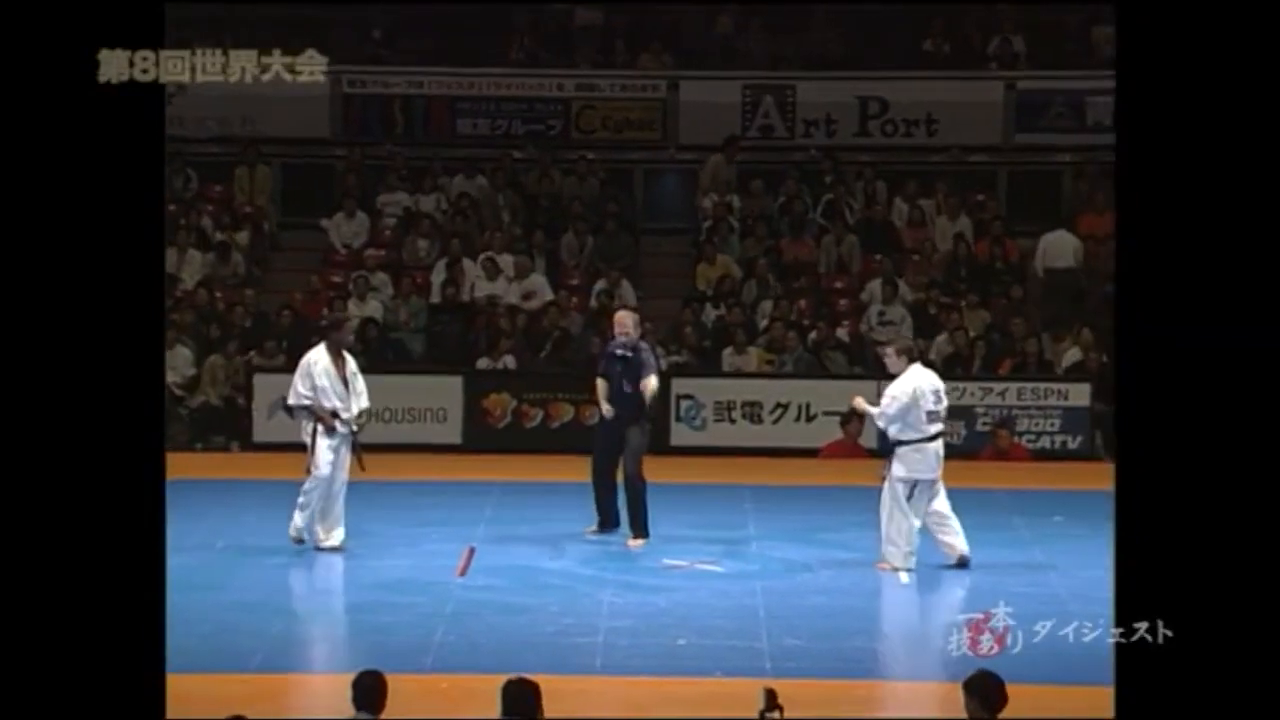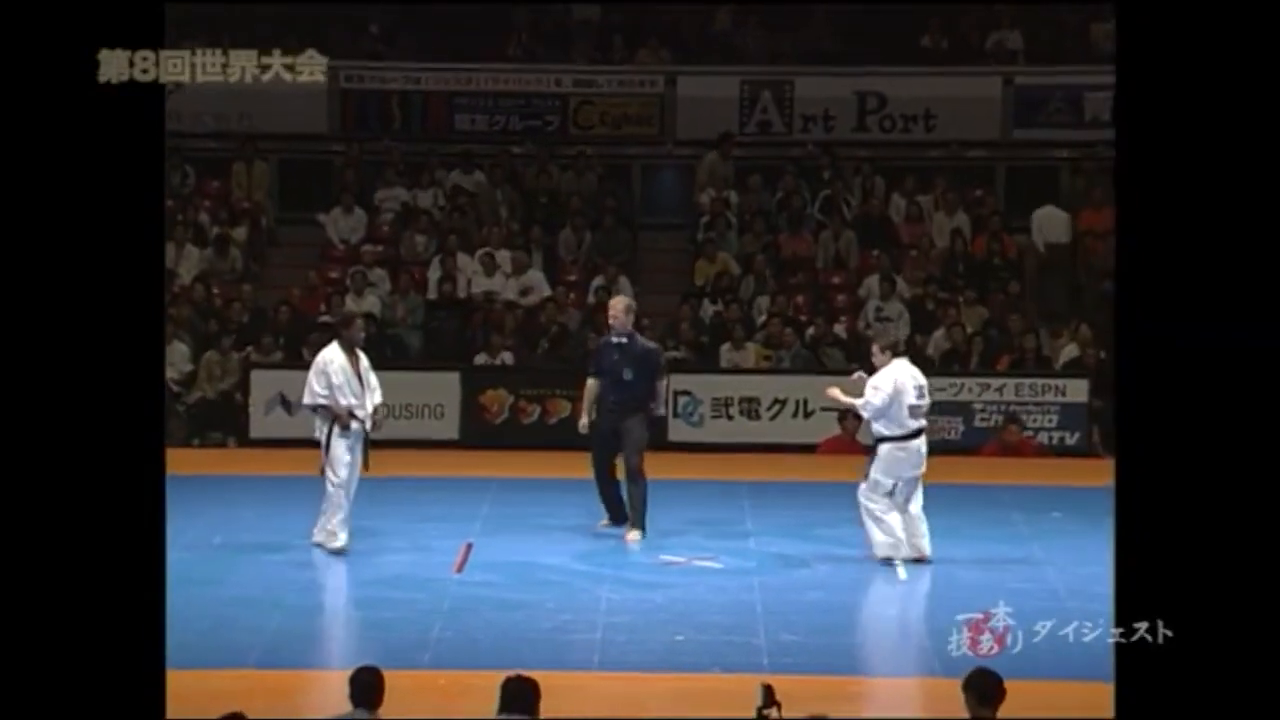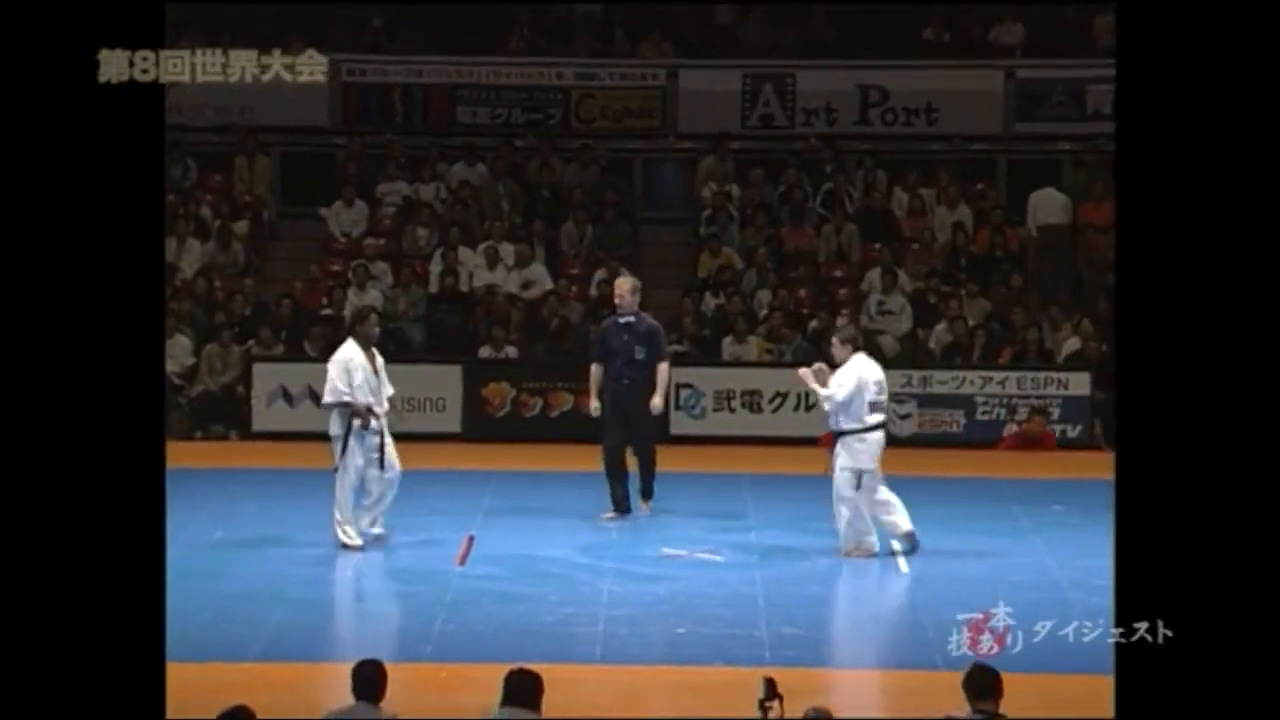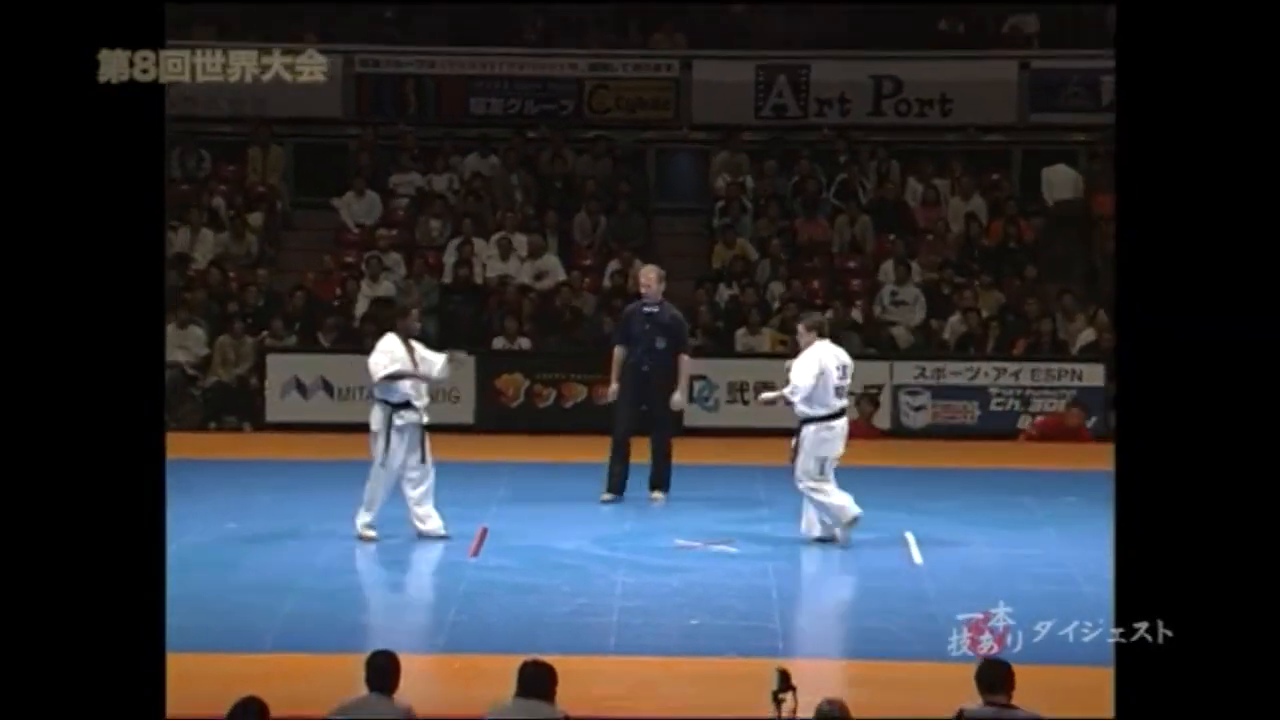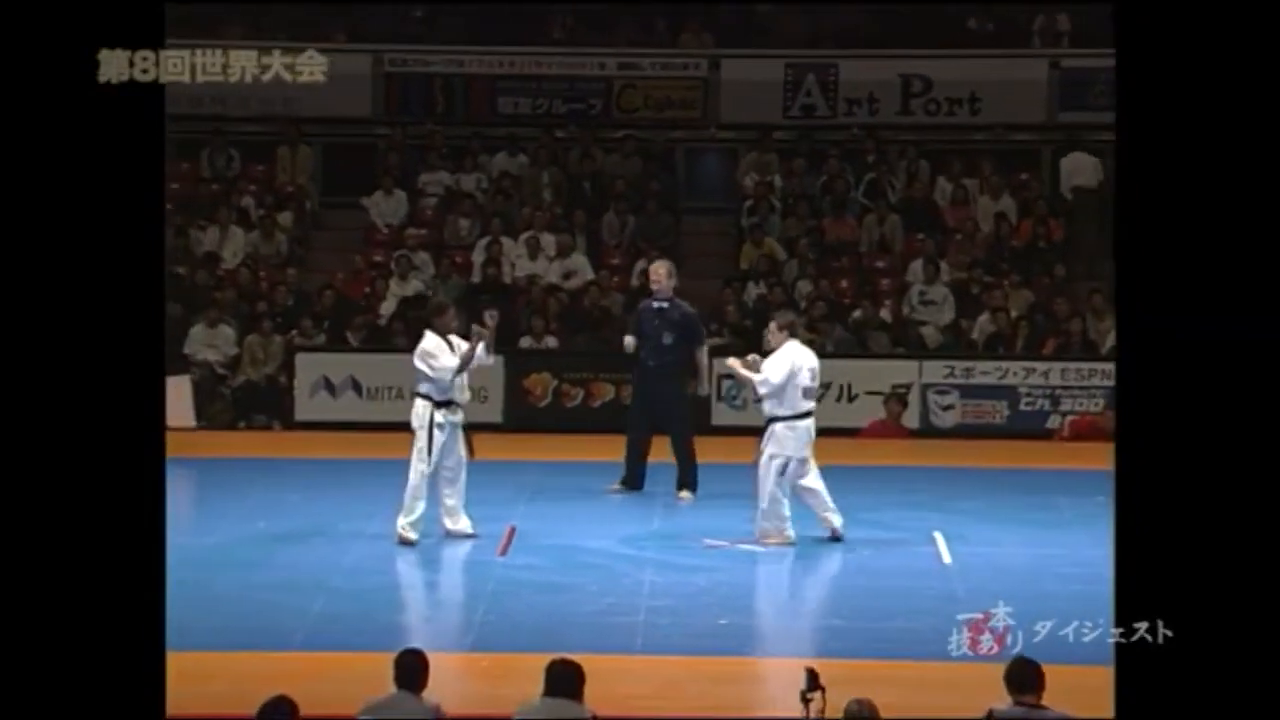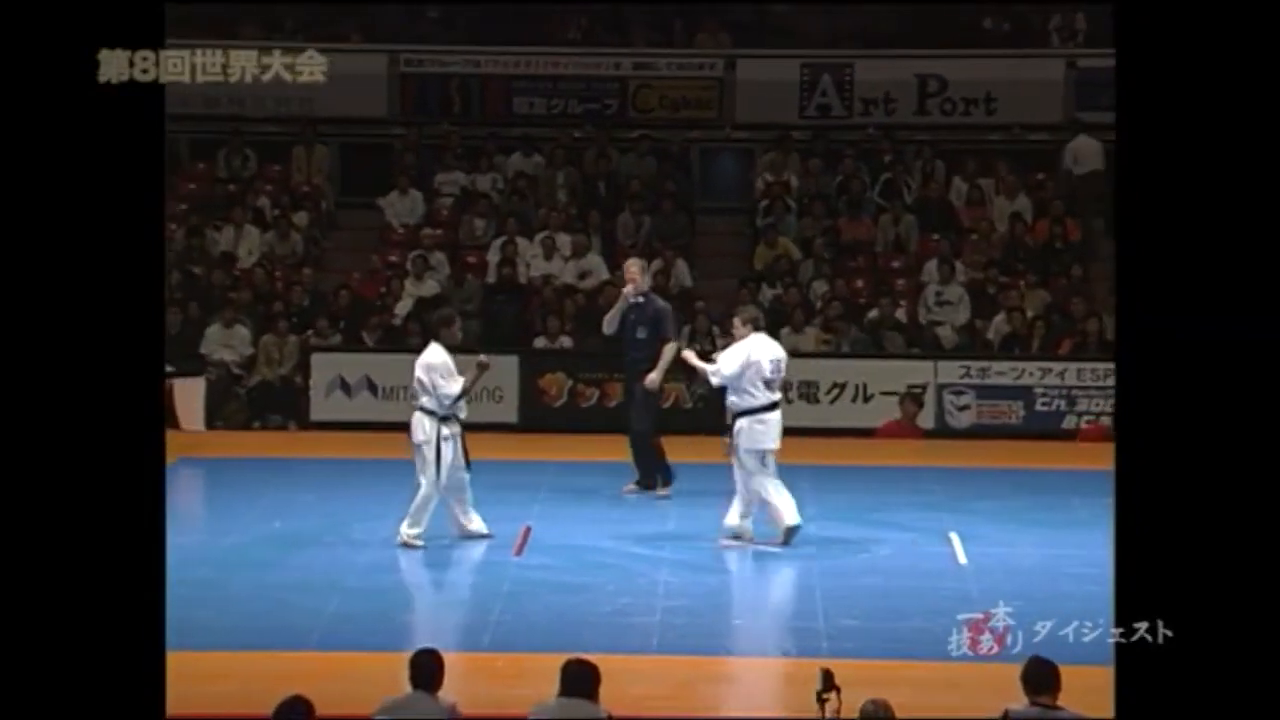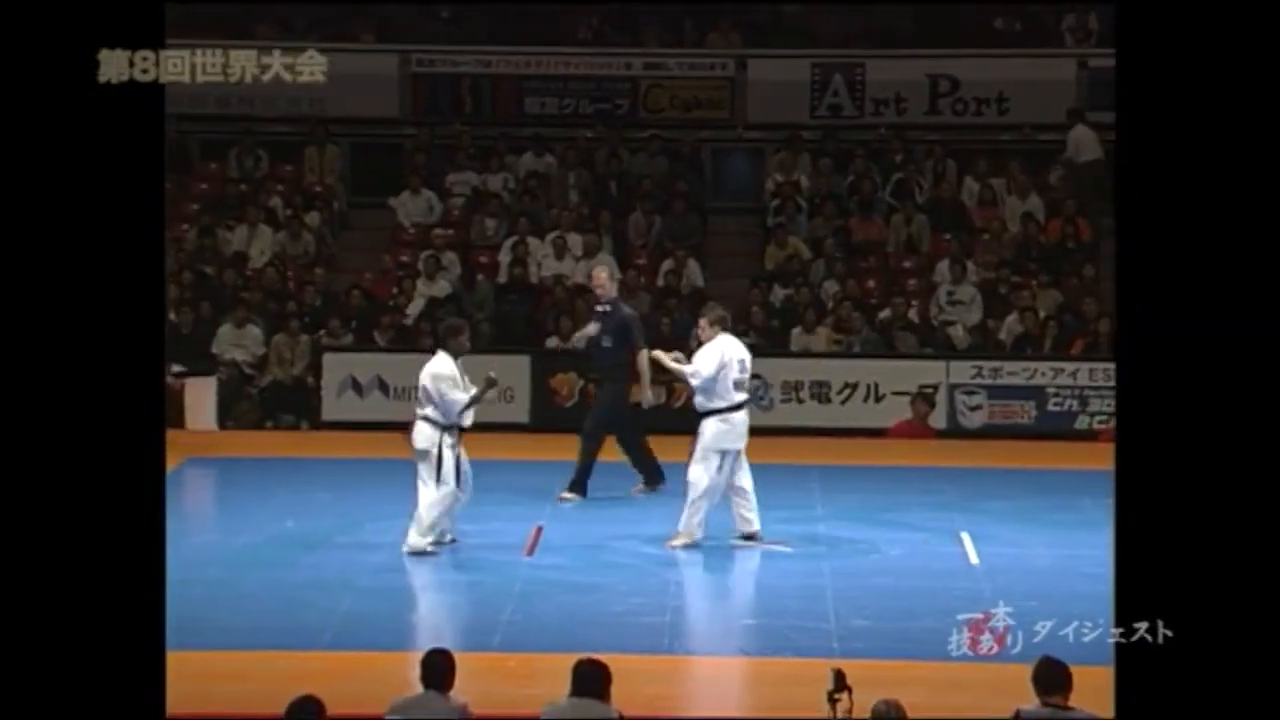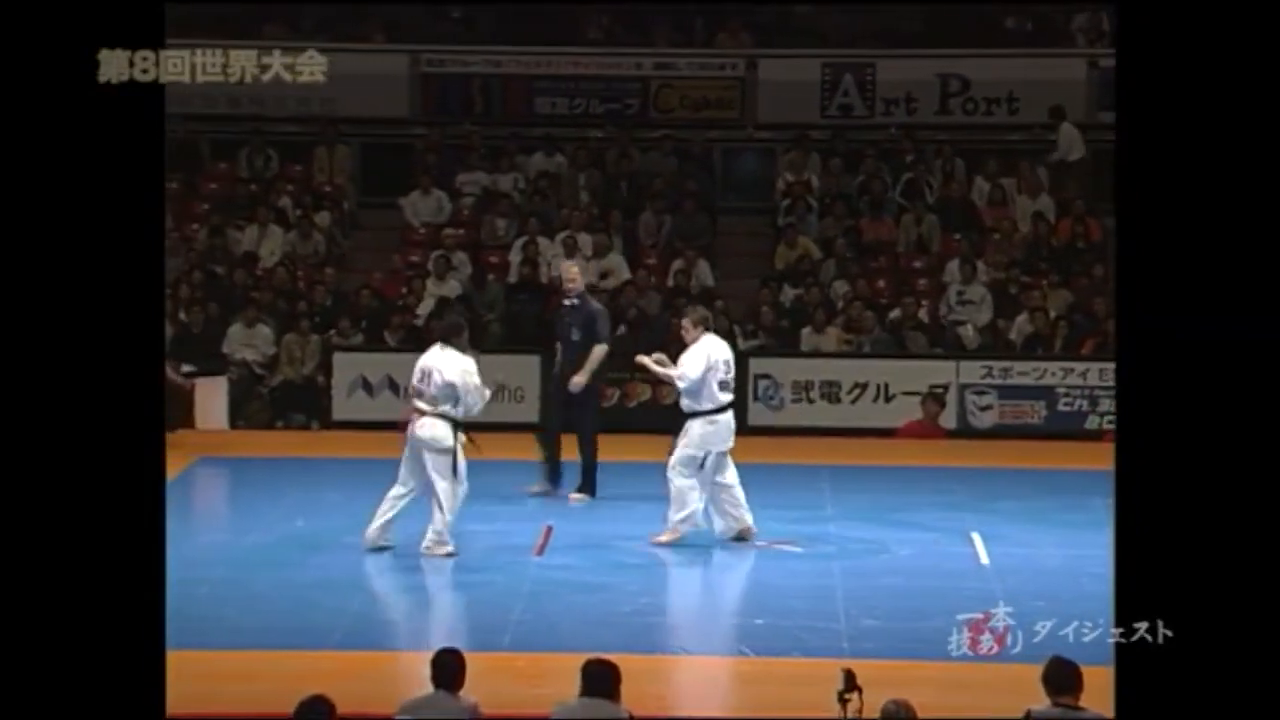
dt=0.4s
person 1, frame 1
left shoulder: (349, 361)
right shoulder: (312, 360)
left elbow: (359, 393)
right elbow: (300, 397)
left wrist: (361, 416)
right wrist: (323, 415)
left hip: (344, 428)
right hip: (321, 428)
left knee: (337, 484)
right knee: (321, 475)
left ankle: (328, 537)
right ankle: (299, 525)
person 1, frame 2
left shoulder: (361, 357)
right shoulder: (326, 358)
left elbow: (371, 389)
right elbow: (315, 395)
left wrist: (374, 414)
right wrist: (338, 414)
left hip: (357, 426)
right hip: (335, 428)
left knee: (348, 483)
right knee: (337, 480)
left ankle: (325, 533)
right ankle: (334, 537)
person 1, frame 3
left shoulder: (373, 354)
right shoulder: (344, 356)
right elbow: (335, 395)
left wrist: (392, 404)
right wrist: (359, 410)
left hip: (375, 423)
right hip: (351, 426)
left knee: (390, 471)
right knee: (348, 481)
left ankle: (369, 522)
right ankle: (347, 534)
person 1, frame 4
left shoulder: (414, 347)
right shoulder: (386, 345)
left elbow: (436, 362)
right elbow: (384, 374)
left wrist: (452, 360)
right wrist: (415, 375)
left hip: (413, 417)
right hip: (390, 418)
left knee: (420, 471)
right knee: (383, 473)
left ankle: (427, 524)
right ankle: (364, 524)
person 1, frame 5
left shoulder: (453, 341)
right shoulder: (429, 346)
left elbow: (484, 359)
right elbow: (453, 371)
left wrist: (489, 331)
right wrist: (473, 346)
left hip: (450, 414)
right hip: (431, 415)
left knee: (454, 469)
right knee: (422, 470)
left ankle: (455, 522)
right ankle: (406, 526)
person 1, frame 6
left shoulder: (442, 355)
right shoulder: (433, 360)
left elbow: (453, 386)
right elbow: (451, 396)
left wrist: (475, 372)
right wrist: (477, 375)
left hip: (445, 425)
right hip: (431, 426)
left knee: (458, 477)
right knee: (433, 482)
left ankle: (468, 525)
right ankle: (409, 534)
person 1, frame 7
left shoulder: (450, 364)
right shoulder: (441, 370)
left elbow: (463, 394)
right elbow: (457, 407)
left wrist: (480, 390)
right wrist: (484, 389)
left hip: (445, 434)
right hip: (434, 435)
left knee: (460, 484)
right knee: (440, 490)
left ankle: (440, 533)
right ankle: (417, 541)
person 1, frame 8
left shoulder: (428, 356)
right shoulder: (464, 364)
left elbow: (415, 391)
right elbow: (473, 404)
right wrist: (488, 391)
left hip: (419, 426)
right hip: (440, 431)
left knee: (406, 484)
right knee: (450, 488)
left ankle: (375, 535)
right ankle: (437, 543)
person 2, frame 1
left shoulder: (644, 356)
right shoulder: (610, 350)
left elbow: (652, 380)
right elbow: (601, 378)
left wrist: (649, 386)
right wrist: (603, 403)
left hip: (635, 421)
right hip: (612, 419)
left knee: (632, 473)
right knee: (601, 470)
left ankle: (639, 532)
right ankle: (607, 521)
person 2, frame 2
left shoulder: (646, 349)
right shoulder: (604, 345)
left elbow: (659, 380)
right elbow: (594, 379)
left wrist: (659, 404)
right wrist: (585, 413)
left hip: (634, 414)
right hip: (606, 413)
left knee: (633, 468)
right knee: (601, 466)
left ankle: (636, 526)
right ankle: (617, 515)
person 2, frame 3
left shoulder: (651, 327)
right shoulder: (607, 327)
left elbow: (663, 363)
right elbow: (598, 364)
left wrist: (659, 395)
right wrist: (594, 397)
left hip: (642, 397)
right hip: (614, 395)
left knee: (644, 450)
right knee: (612, 451)
left ankle: (645, 497)
right ankle: (620, 506)
person 2, frame 4
left shoulder: (674, 318)
right shoulder: (631, 312)
left elbow: (683, 356)
right elbow: (620, 346)
left wrist: (680, 390)
right wrist: (614, 379)
left hip: (660, 382)
right hip: (632, 379)
left knee: (661, 437)
right knee: (620, 433)
left ankle: (659, 487)
right ankle: (615, 488)
person 2, frame 5
left shoulder: (685, 312)
right shoulder: (644, 308)
left elbow: (700, 348)
right elbow: (631, 339)
left wrist: (703, 381)
right wrist: (629, 341)
left hip: (673, 380)
right hip: (645, 377)
left knee: (680, 433)
right knee: (637, 430)
left ankle: (687, 485)
right ankle: (632, 480)
person 2, frame 6
left shoulder: (659, 307)
right shoulder: (626, 305)
left elbow: (671, 343)
right elbow: (607, 329)
left wrist: (658, 373)
right wrist: (621, 303)
left hip: (648, 374)
right hip: (630, 373)
left knee: (641, 426)
right knee: (640, 427)
left ankle: (664, 477)
right ankle: (647, 478)
person 2, frame 7
left shoulder: (626, 316)
right shoulder: (596, 313)
left elbow: (641, 352)
right elbow: (576, 342)
left wrist: (646, 386)
right wrist: (584, 335)
left hip: (617, 382)
right hip: (604, 381)
left knee: (591, 431)
right knee: (627, 433)
left ankle: (577, 487)
right ankle: (654, 477)
person 2, frame 8
left shoulder: (594, 309)
right shoulder: (563, 309)
left elbow: (602, 345)
left wrist: (584, 375)
right wrist: (556, 375)
left hip: (584, 379)
right hip: (562, 377)
left knee: (586, 434)
right knee: (548, 426)
left ankle: (587, 488)
right ankle: (551, 479)
person 3, frame 1
left shoulder: (905, 384)
right shoulder: (931, 377)
left elbow: (885, 417)
left wrist: (865, 407)
right wrist: (889, 402)
left hip: (910, 452)
right hip: (931, 448)
left knee: (898, 506)
right knee: (936, 504)
left ankle: (899, 559)
right ankle: (959, 551)
person 3, frame 2
left shoulder: (888, 375)
right shoulder: (914, 373)
left elbow: (870, 407)
left wrist: (841, 398)
right wrist: (867, 385)
left hip: (895, 448)
right hip: (915, 444)
left knee: (874, 497)
right knee: (909, 500)
left ankle: (893, 547)
right ankle: (919, 549)
person 3, frame 3
left shoulder: (850, 370)
right shoulder: (872, 366)
left elbow: (833, 401)
left wrist: (811, 382)
right wrist: (827, 378)
left hip: (854, 440)
right hip: (872, 435)
left knee: (847, 494)
right knee: (873, 489)
left ankle: (862, 544)
right ankle: (903, 529)
person 3, frame 4
left shoulder: (811, 357)
right shoulder: (841, 354)
left elbow: (798, 391)
left wrist: (772, 396)
left hip: (818, 428)
right hip: (836, 423)
left knee: (808, 480)
right knee: (820, 478)
left ankle: (846, 513)
right ankle: (823, 530)
person 3, frame 5
left shoulder: (785, 355)
right shoulder: (808, 354)
left elbow: (767, 384)
left wrist: (740, 369)
right wrist: (760, 366)
left hip: (785, 427)
right hip: (801, 423)
left knee: (770, 481)
right knee: (805, 477)
left ankle: (778, 531)
right ankle: (833, 524)
person 3, frame 6
left shoulder: (744, 348)
right shoulder: (775, 348)
left elbow: (719, 374)
left wrist: (694, 360)
right wrist: (725, 363)
left hip: (753, 421)
right hip: (767, 417)
left knee: (760, 477)
right knee: (746, 474)
left ankle: (787, 519)
right ankle: (739, 525)
person 3, frame 7
left shoulder: (716, 348)
right shoulder: (738, 347)
left elbow: (698, 376)
left wrist: (667, 363)
right wrist: (685, 364)
left hip: (720, 420)
right hip: (734, 418)
left knee: (701, 476)
right knee: (736, 475)
left ankle: (689, 531)
right ankle: (750, 527)
person 3, frame 8
left shoulder: (701, 349)
right shoulder: (720, 346)
left elbow: (685, 379)
left wrist: (653, 367)
right wrist: (668, 366)
left hip: (706, 422)
right hip: (721, 418)
left knee: (680, 470)
right knee: (722, 476)
left ankle: (678, 526)
right ankle: (742, 525)
